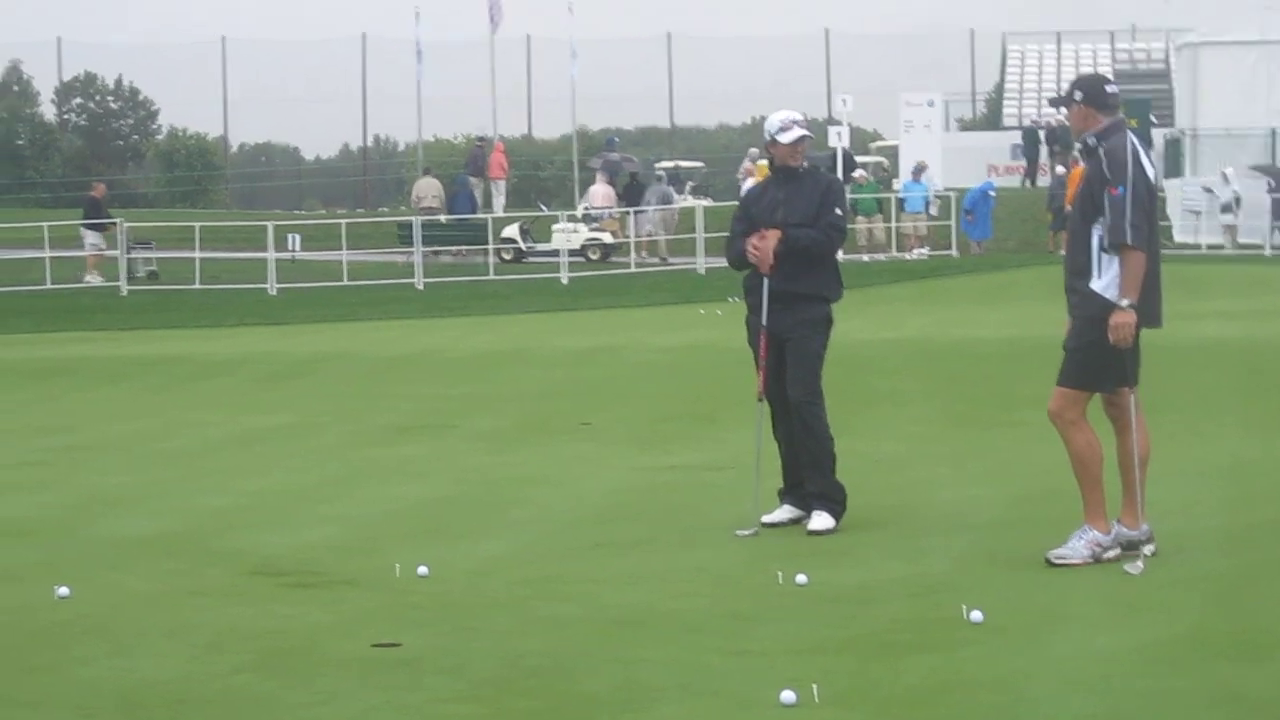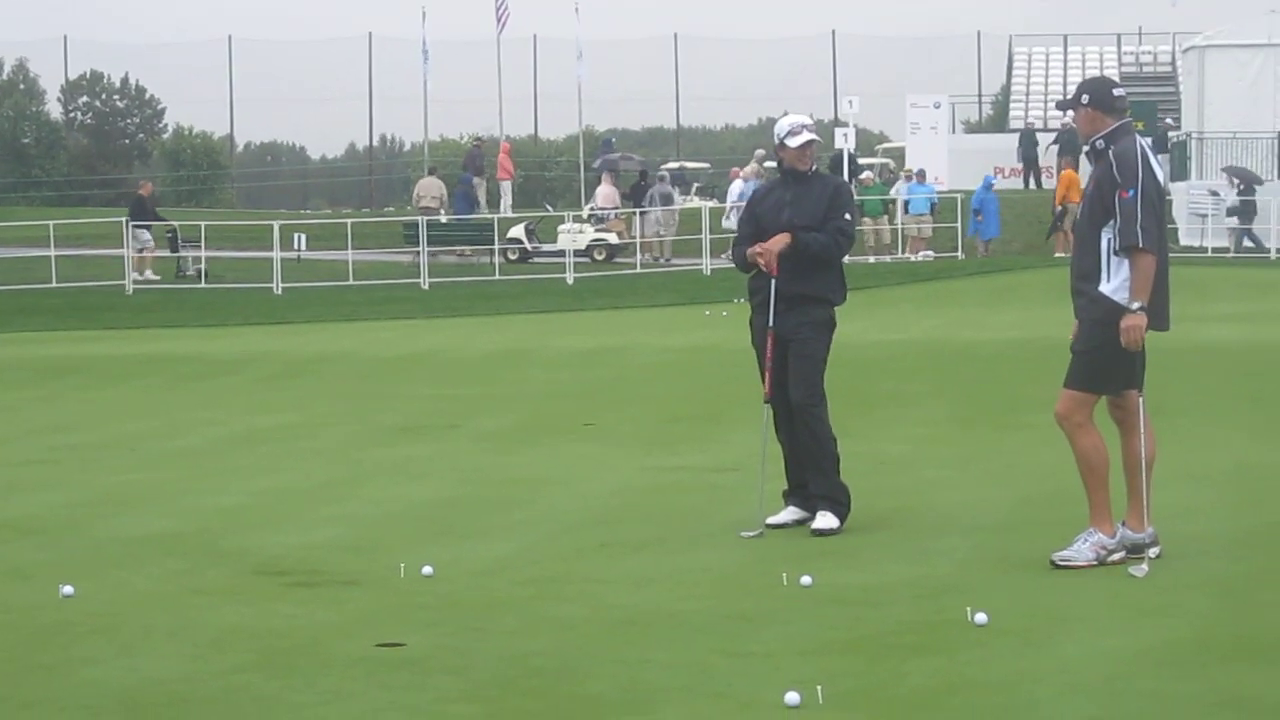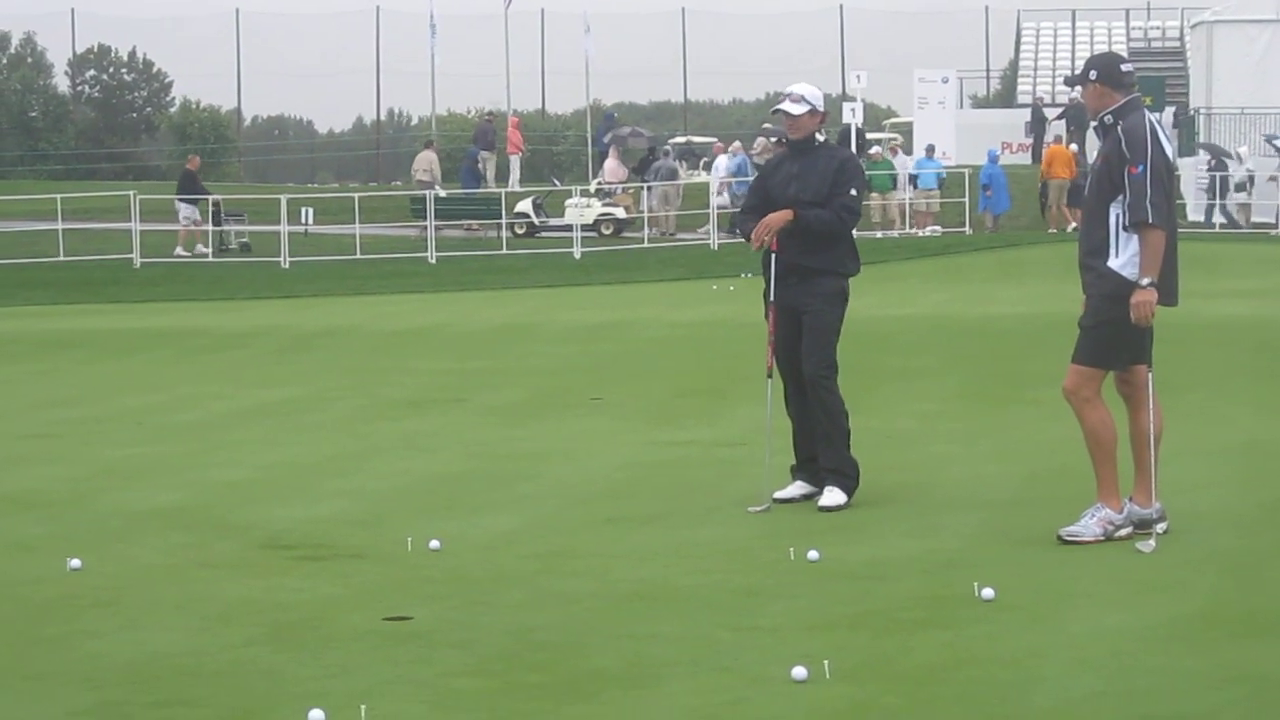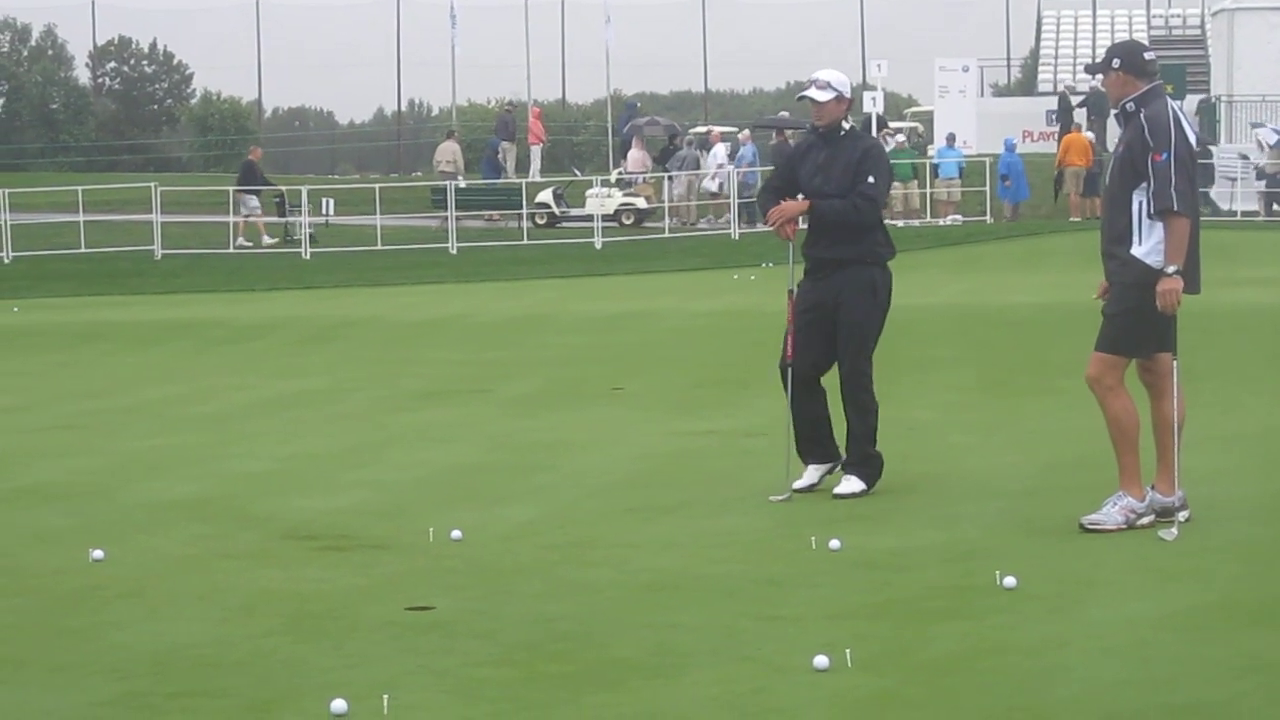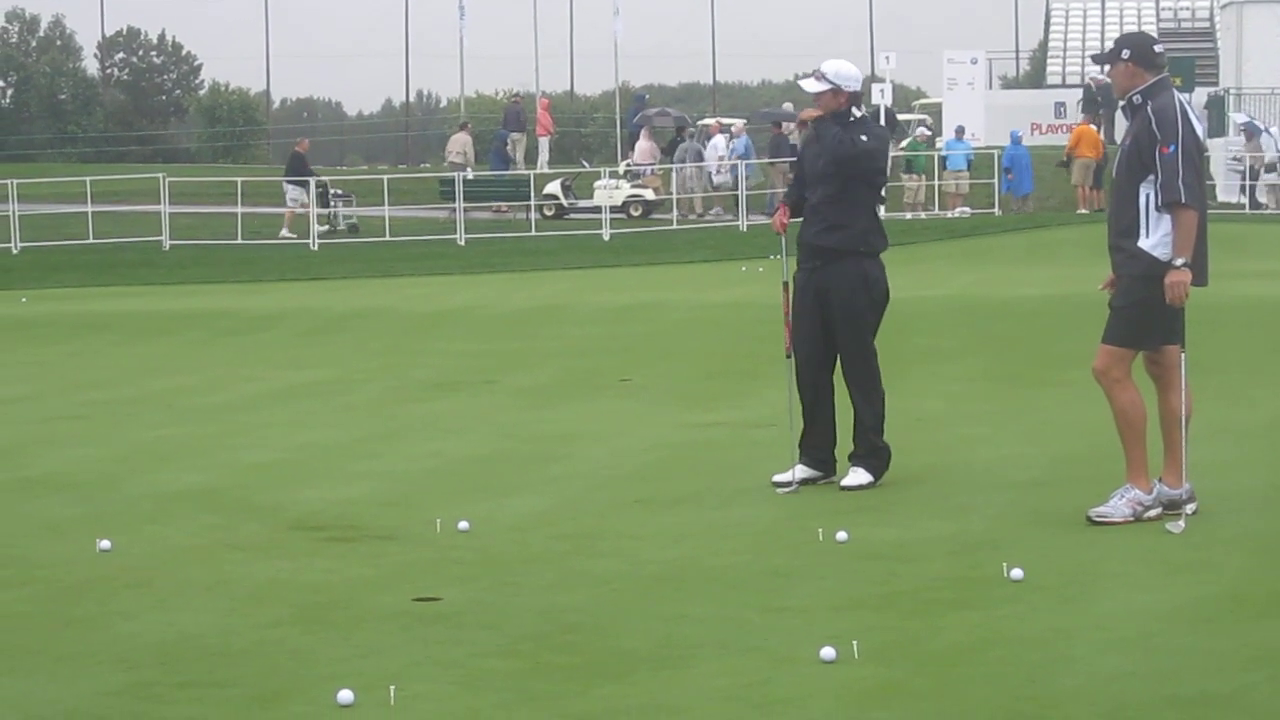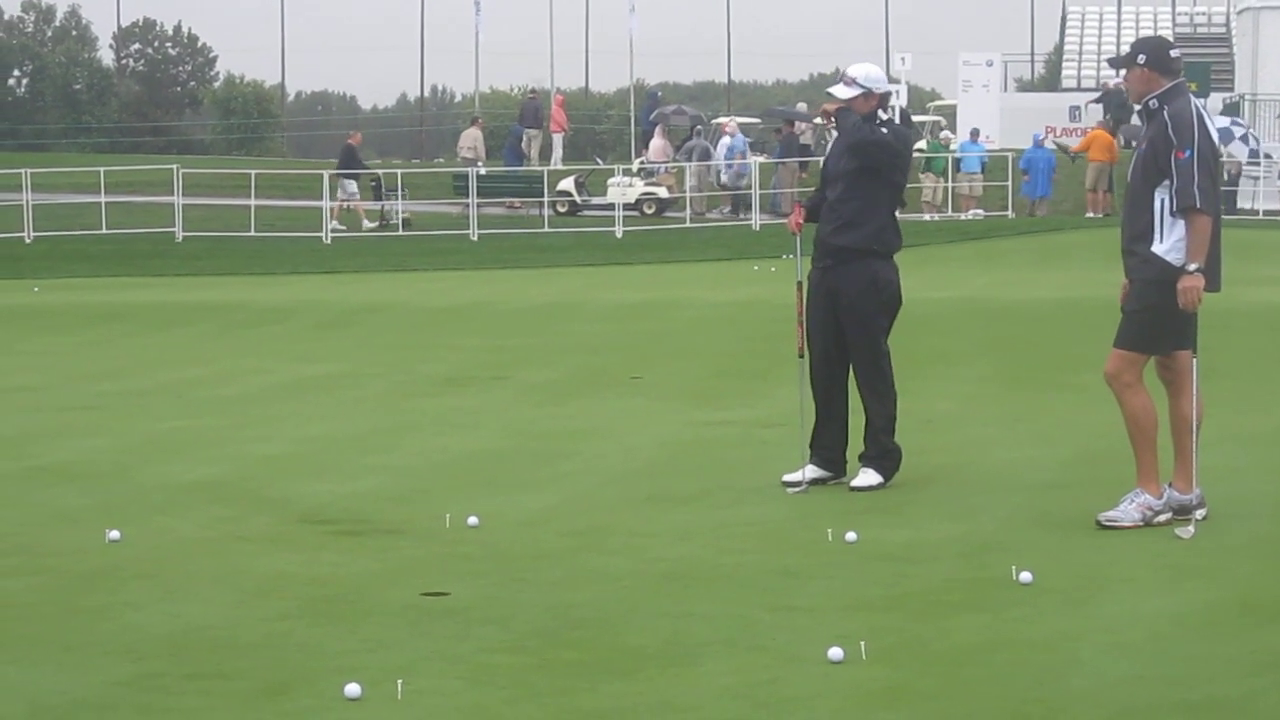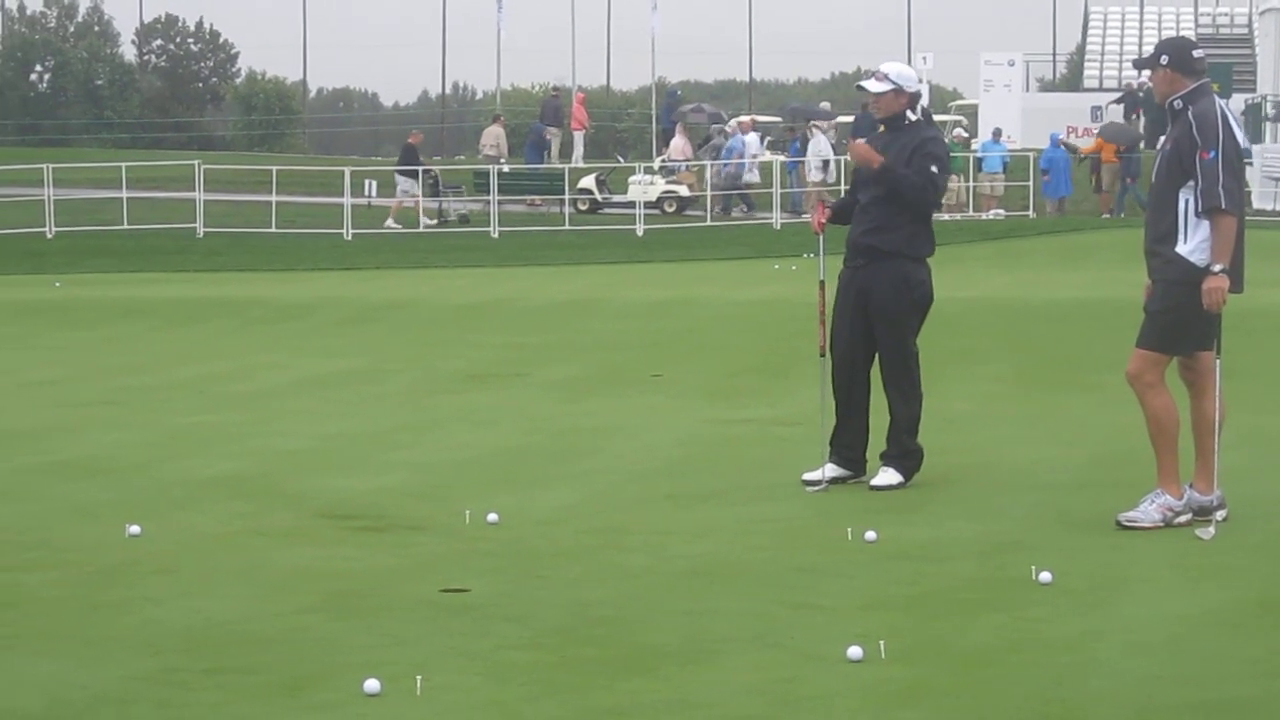
dt=0.7s
person 1, frame 1
left shoulder: (1116, 154)
right shoulder: (1111, 151)
left elbow: (1133, 237)
left wrist: (1126, 304)
left hip: (1110, 304)
right hip: (1105, 304)
left knee: (1065, 409)
right knee: (1120, 407)
left ankle: (1099, 531)
right ankle: (1132, 527)
person 1, frame 2
left shoulder: (1126, 157)
right shoulder: (1116, 155)
left elbow: (1143, 240)
left wrist: (1136, 307)
left hip: (1118, 308)
right hip: (1110, 307)
left knee: (1073, 411)
right knee: (1126, 411)
left ankle: (1104, 534)
right ankle: (1137, 530)
person 1, frame 3
left shoulder: (1135, 133)
right shoulder: (1123, 131)
left elbow: (1153, 215)
left wrist: (1147, 283)
left hip: (1126, 283)
right hip: (1119, 282)
left knee: (1080, 387)
right knee: (1133, 387)
left ankle: (1112, 509)
right ankle: (1144, 506)
person 1, frame 4
left shoulder: (1158, 121)
right shoulder: (1144, 120)
left elbow: (1177, 203)
left wrist: (1173, 271)
right wrist: (1119, 271)
left hip: (1151, 272)
right hip: (1141, 271)
left knee: (1103, 375)
right knee: (1156, 376)
left ankle: (1134, 497)
right ankle: (1166, 494)
person 1, frame 5
left shoulder: (1165, 112)
right shoulder: (1149, 112)
left elbow: (1185, 195)
left wrist: (1181, 263)
right wrist: (1125, 264)
left hip: (1158, 265)
right hip: (1148, 264)
left knee: (1110, 367)
right knee: (1163, 369)
left ankle: (1141, 488)
right ankle: (1173, 486)
person 1, frame 6
left shoulder: (1181, 117)
right shoulder: (1165, 117)
left elbow: (1200, 200)
left wrist: (1194, 269)
right wrist: (1137, 272)
left hip: (1172, 271)
right hip: (1160, 269)
left knee: (1122, 372)
right knee: (1175, 376)
left ankle: (1151, 494)
right ankle: (1184, 492)
person 1, frame 7
left shoulder: (1206, 118)
right shoulder: (1189, 118)
left elbow: (1225, 200)
left wrist: (1220, 269)
right wrist: (1162, 271)
left hip: (1194, 271)
right hip: (1184, 270)
left knee: (1144, 372)
right knee: (1197, 376)
left ankle: (1172, 495)
right ankle: (1204, 493)
person 2, frame 1
left shoulder: (825, 186)
right shoulder: (756, 195)
left elbow: (831, 237)
right elbow: (734, 251)
left wrist: (782, 235)
right wrist: (747, 248)
left hip: (808, 308)
right hip: (763, 309)
left knee: (804, 399)
right knee: (779, 403)
left ankle: (826, 500)
right ankle: (796, 496)
person 2, frame 2
left shoulder: (833, 190)
right shoulder: (762, 196)
left elbow: (838, 242)
right elbow: (740, 249)
left wrist: (791, 238)
right wrist: (750, 253)
left hip: (811, 310)
right hip: (767, 310)
left knee: (806, 400)
right knee: (781, 405)
left ankle: (831, 501)
right ankle: (801, 497)
person 2, frame 3
left shoulder: (842, 162)
right shoulder: (774, 166)
left elbow: (843, 218)
right elbow: (748, 213)
left wrist: (792, 216)
right wrist: (755, 232)
left hip: (824, 282)
right hip: (781, 283)
left knee: (818, 373)
right knee: (793, 378)
left ankle: (839, 476)
right ankle: (809, 472)
person 2, frame 4
left shoulder: (868, 150)
right shoulder: (804, 150)
left elbow: (865, 209)
right elbow: (771, 192)
left wrist: (808, 207)
right wrist: (781, 215)
left hip: (861, 274)
right hip: (818, 272)
left knee: (854, 373)
right knee: (796, 367)
left ankle: (862, 466)
right ankle: (820, 453)
person 2, frame 5
left shoulder: (872, 134)
right shoulder: (815, 136)
left elbow: (849, 156)
left wrist: (820, 123)
right wrist: (786, 208)
left hip: (854, 265)
right hip: (813, 263)
left knee: (859, 364)
right knee: (809, 364)
left ankle: (870, 458)
right ankle: (816, 458)
person 2, frame 6
left shoulder: (894, 138)
right shoulder: (845, 138)
left elbow: (864, 142)
left wrist: (842, 115)
right wrist: (806, 210)
left hip: (868, 268)
right hip: (828, 263)
left knee: (871, 365)
right knee: (825, 365)
left ankle: (880, 459)
right ankle: (826, 458)
person 2, frame 7
left shoulder: (927, 142)
right shoulder: (877, 139)
left elbow: (925, 196)
left wrist: (881, 164)
right wrist: (833, 212)
left hip: (900, 270)
right hip: (859, 264)
left knee: (898, 366)
right knee: (847, 361)
left ankle: (901, 459)
right ankle: (846, 457)
